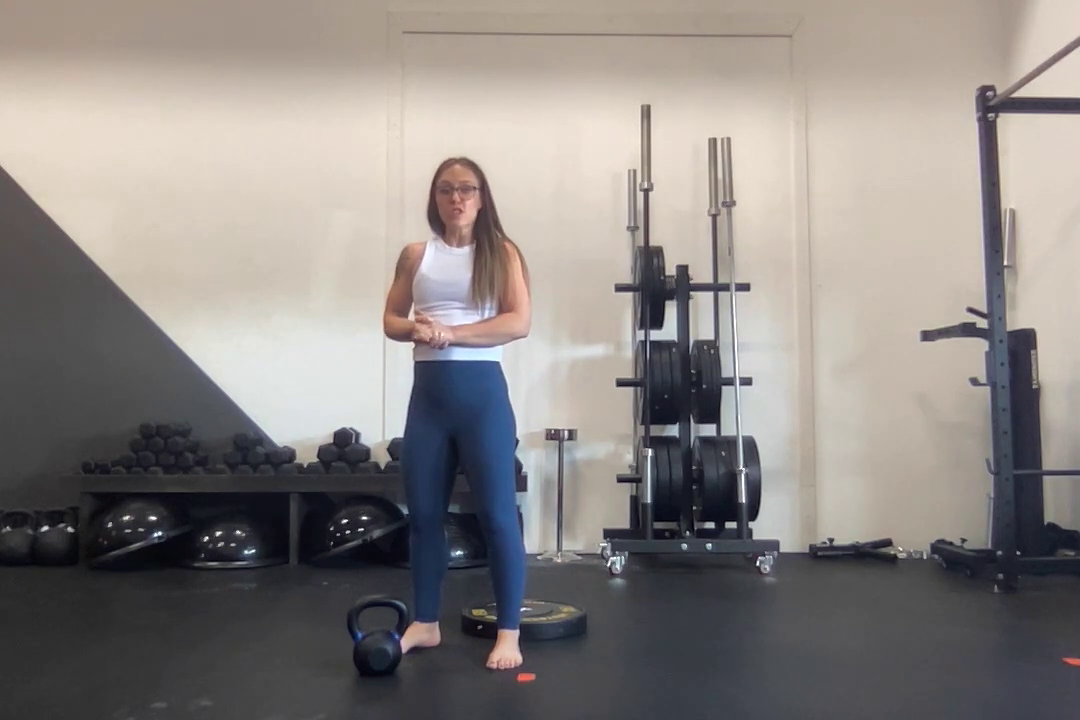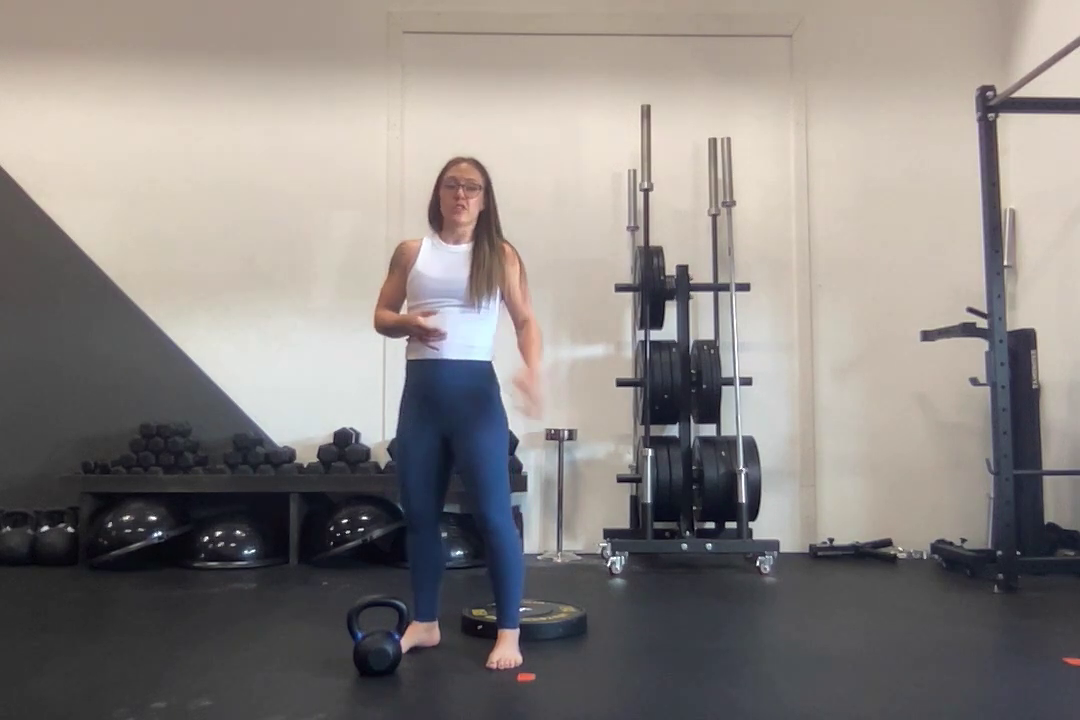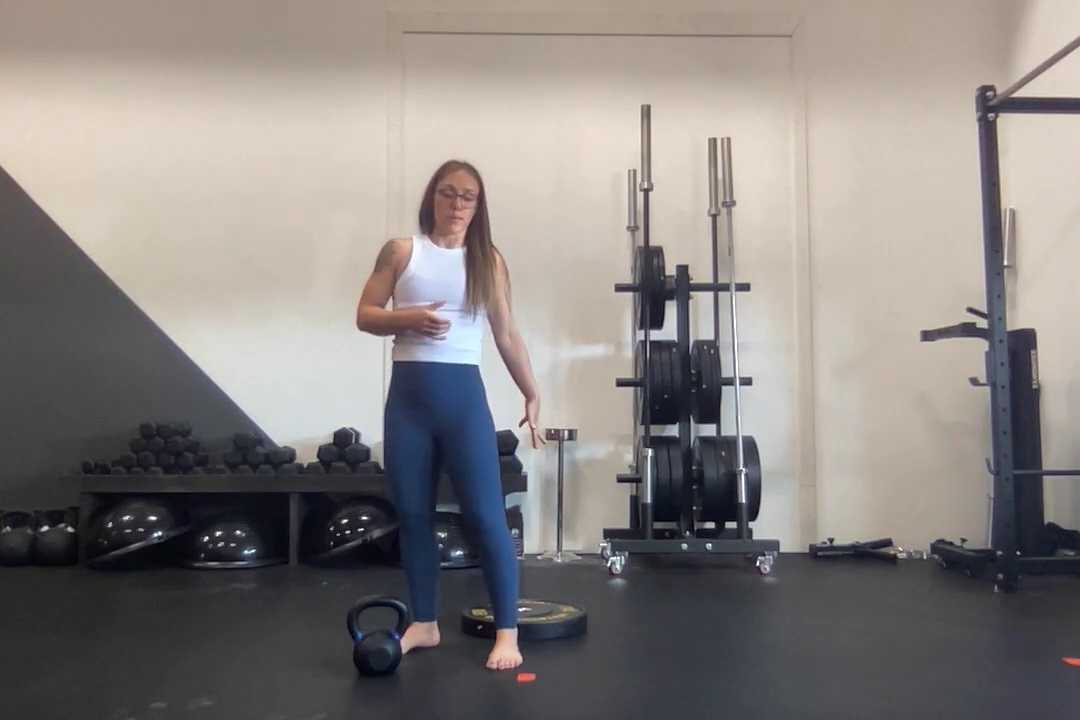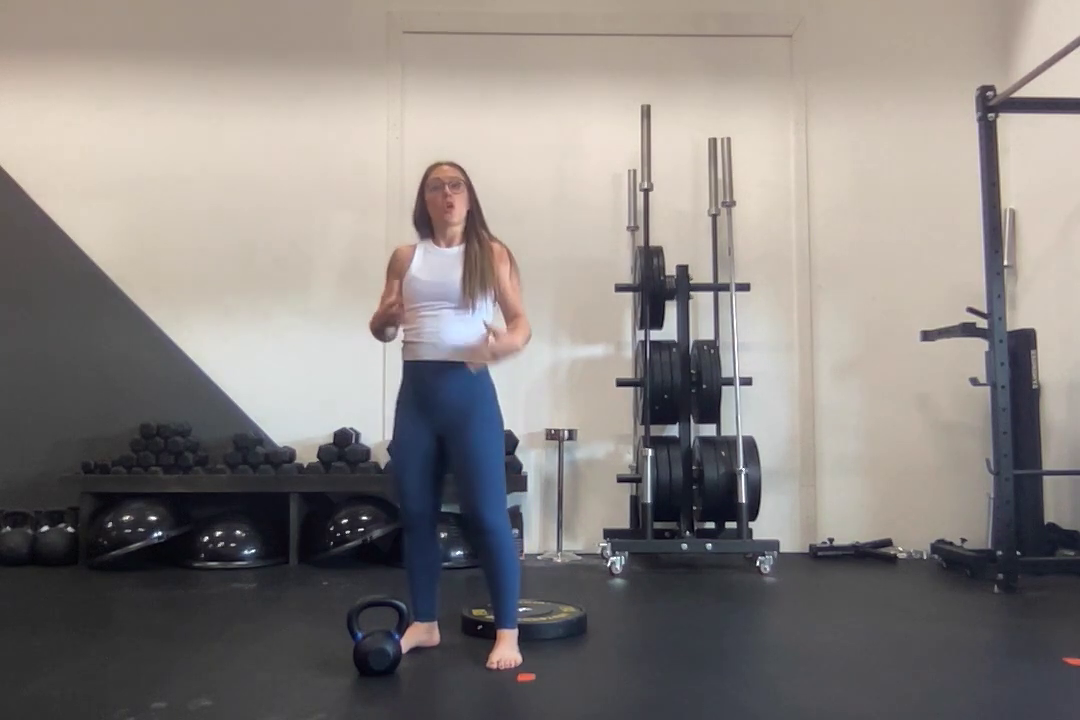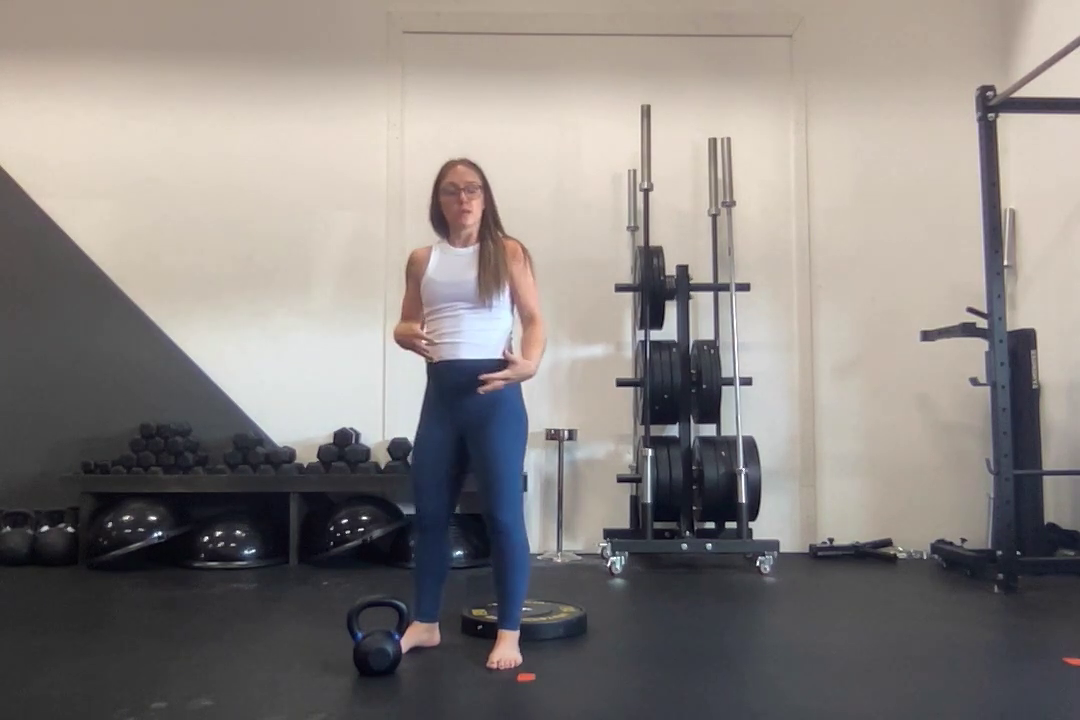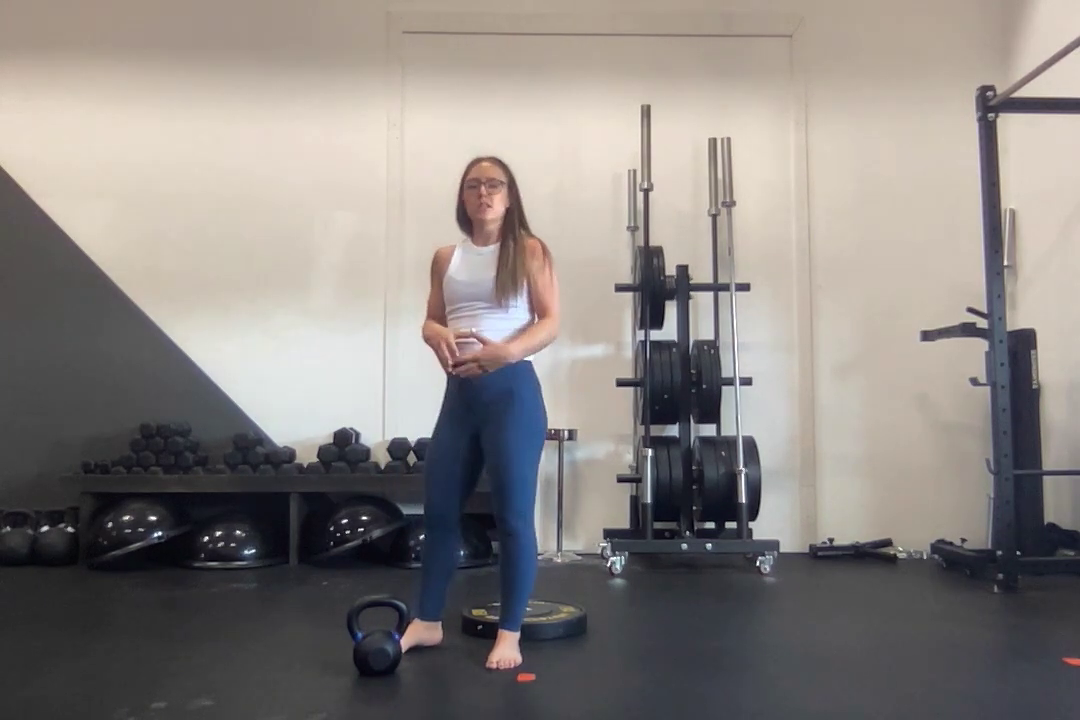
dt=0.5s
person 1, frame 1
left shoulder: (502, 252)
right shoulder: (415, 255)
left elbow: (518, 322)
right elbow: (390, 320)
left wrist: (450, 333)
right wrist: (416, 329)
left hip: (481, 391)
right hip: (428, 392)
left knee: (497, 513)
right knee: (423, 512)
left ankle: (508, 632)
right ankle: (425, 623)
person 1, frame 2
left shoulder: (500, 255)
right shoulder: (410, 252)
left elbow: (526, 321)
right elbow: (382, 316)
left wrist: (530, 371)
right wrist: (407, 324)
left hip: (473, 388)
right hip: (420, 389)
left knee: (492, 513)
right knee: (419, 513)
left ankle: (508, 633)
right ankle: (424, 622)
person 1, frame 3
left shoulder: (488, 261)
right shoulder: (400, 251)
left elbow: (507, 335)
right elbow: (365, 315)
left wrist: (532, 396)
right wrist: (408, 319)
left hip: (463, 394)
right hip: (408, 393)
left knee: (485, 515)
right knee: (412, 515)
left ankle: (507, 632)
right ankle: (424, 623)
person 1, frame 4
left shoulder: (492, 254)
right shoulder: (405, 257)
left elbow: (520, 321)
right elbow: (384, 324)
left wrist: (507, 342)
right wrist: (383, 319)
left hip: (469, 393)
right hip: (415, 392)
left knee: (487, 515)
right knee: (416, 513)
left ankle: (507, 632)
right ankle: (424, 623)
person 1, frame 5
left shoulder: (508, 251)
right shoulder: (422, 259)
left elbow: (533, 318)
right elbow: (405, 324)
left wrist: (530, 362)
right wrist: (408, 335)
left hip: (495, 394)
right hip: (441, 393)
left knee: (503, 514)
right knee: (429, 513)
left ankle: (509, 632)
right ankle: (425, 623)
person 1, frame 6
left shoulder: (530, 251)
right shoulder: (446, 257)
left elbow: (550, 321)
right elbow: (432, 320)
left wrist: (511, 349)
right wrist: (439, 336)
left hip: (512, 392)
right hip: (459, 393)
left knee: (513, 515)
right knee: (439, 510)
left ankle: (509, 634)
right ankle: (427, 621)
